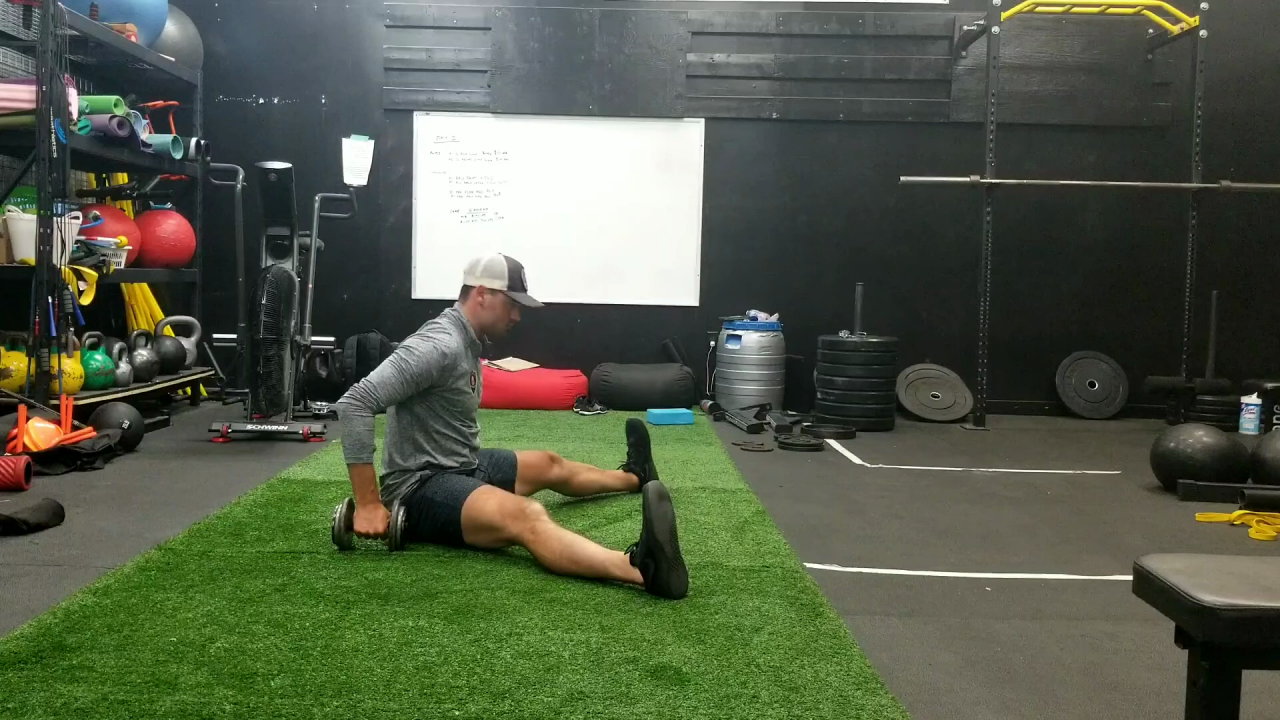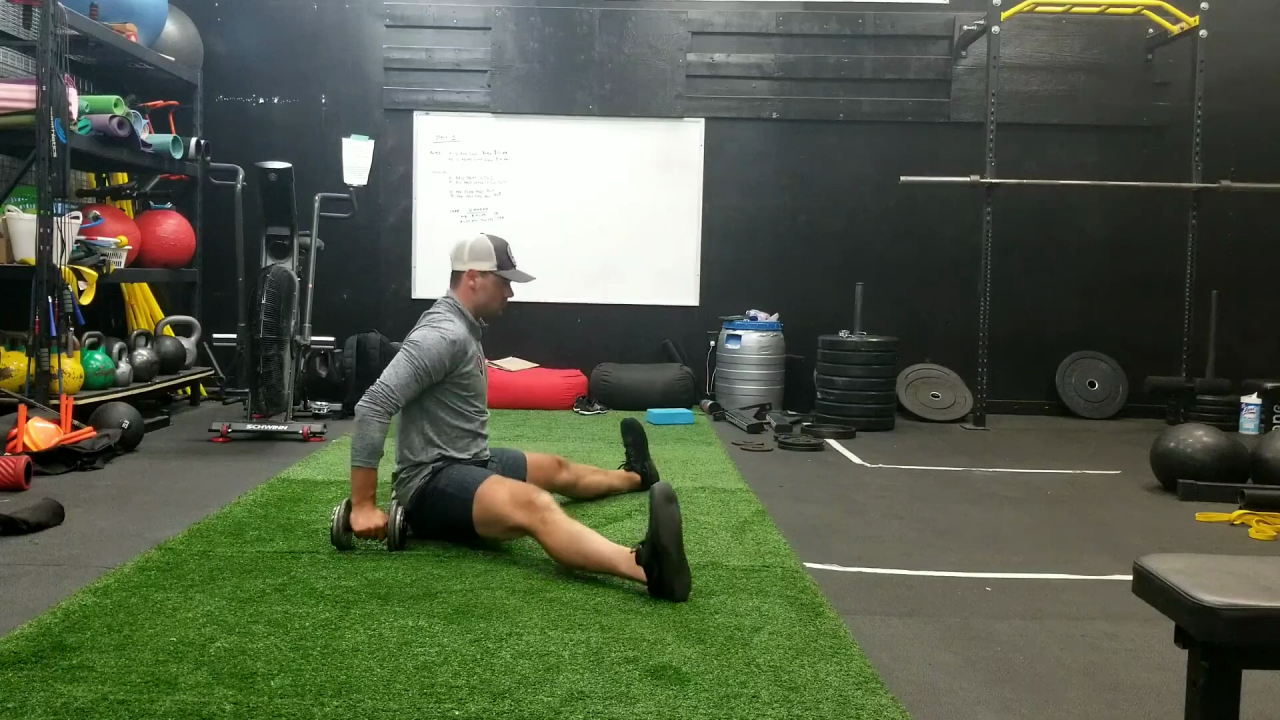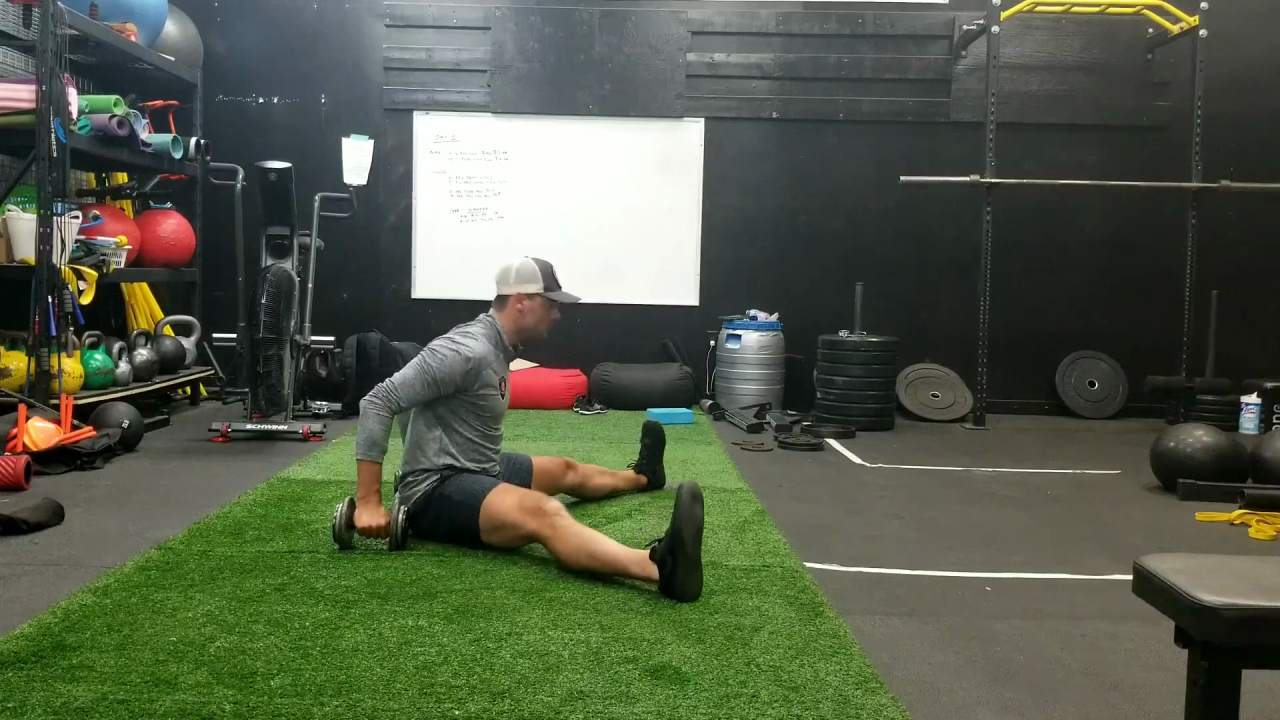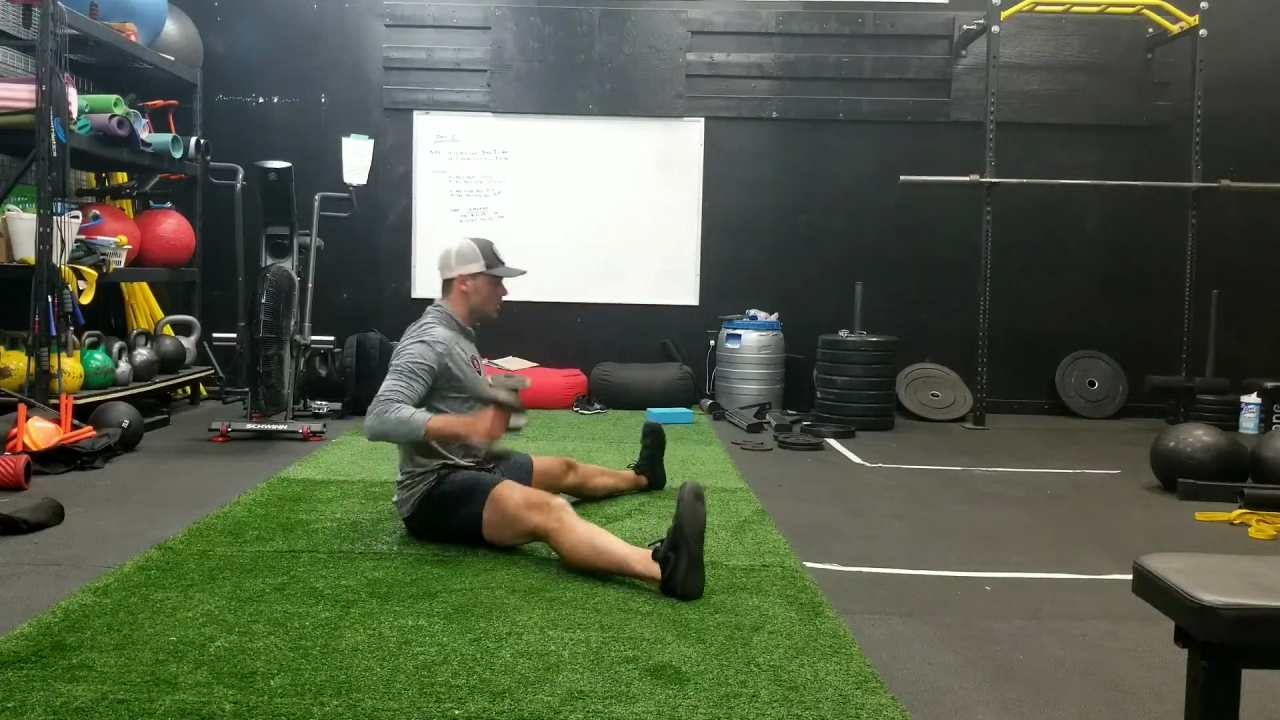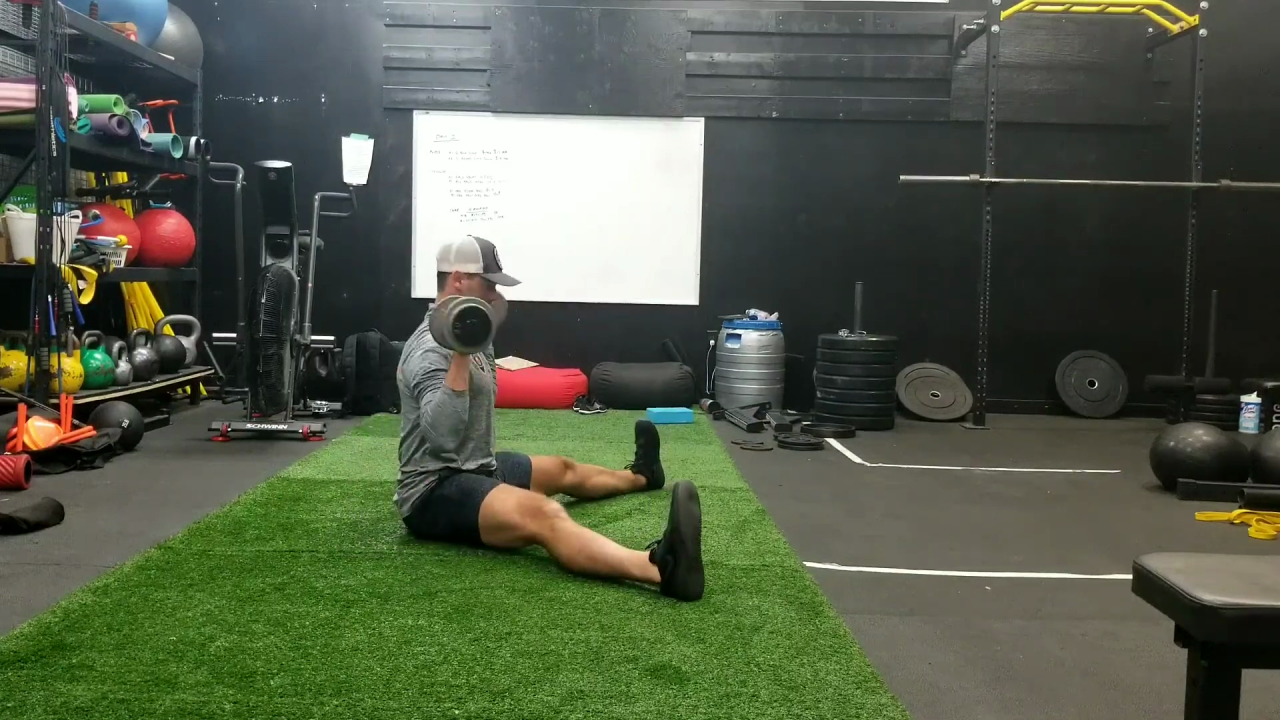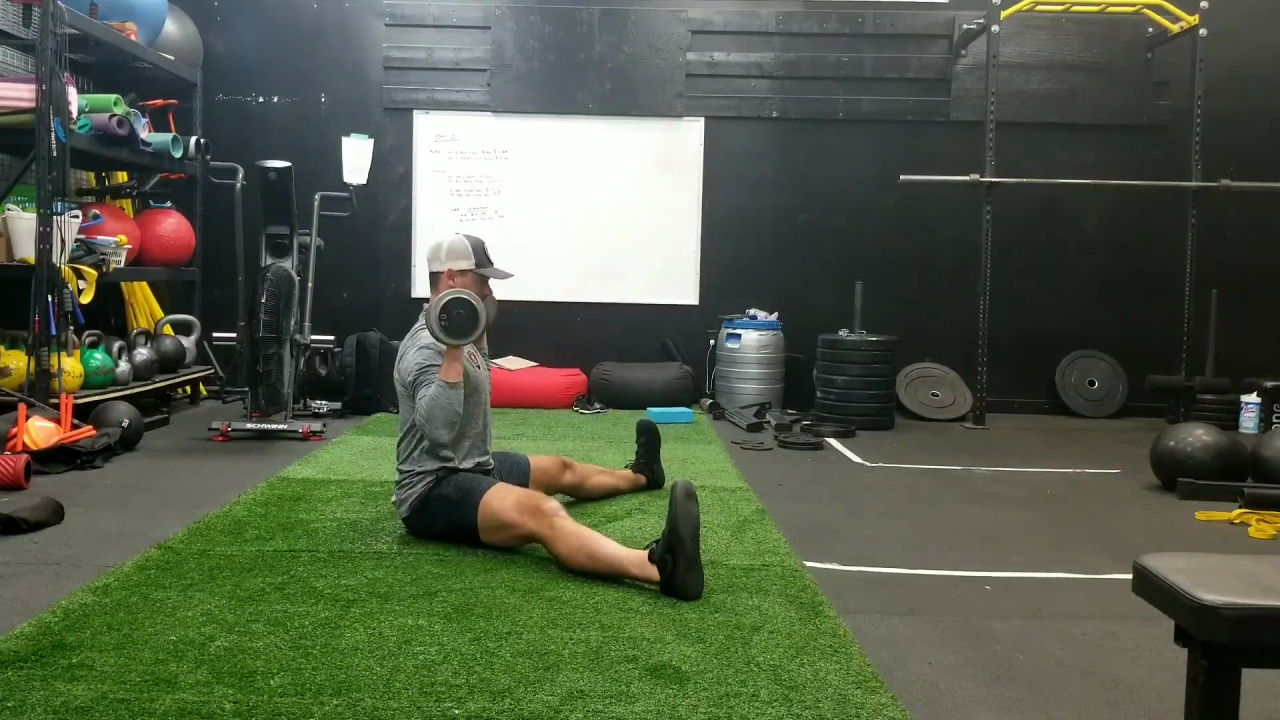
dt=0.4s
person 1, frame 1
left shoulder: (466, 341)
right shoulder: (438, 346)
right elbow: (353, 404)
right wrist: (368, 505)
right hip: (422, 488)
left knee: (548, 464)
right knee: (525, 517)
left ankle: (634, 476)
right ankle: (642, 568)
person 1, frame 2
left shoulder: (462, 328)
right shoulder: (443, 335)
right elbow: (372, 407)
right wrist: (364, 507)
left hip: (469, 465)
right hip: (433, 484)
left knee: (556, 469)
right knee: (535, 508)
left ankle: (634, 475)
right ankle: (646, 567)
person 1, frame 3
left shoulder: (496, 348)
right shoulder: (467, 351)
right elbow: (376, 402)
right wrist: (369, 501)
right hip: (437, 491)
left knee: (564, 470)
right knee: (543, 514)
left ankle: (642, 476)
right ankle: (660, 566)
person 1, frame 4
left shoulder: (457, 333)
right shoulder: (428, 342)
right elbow: (379, 420)
right wrist: (464, 426)
right hip: (435, 490)
left knee: (564, 469)
right knee: (548, 511)
left ankle: (642, 476)
right ankle: (664, 567)
person 1, frame 5
right shoulder: (431, 348)
left elbow: (482, 395)
right elbow: (444, 434)
right wrist: (461, 355)
right hip: (433, 491)
left knee: (562, 470)
right knee: (543, 515)
left ankle: (641, 475)
right ankle: (662, 567)
person 1, frame 6
right shoulder: (427, 346)
left elbow: (472, 392)
right elbow: (440, 427)
left wrist: (477, 336)
right wrist: (453, 351)
right hip: (432, 490)
left knee: (561, 470)
right knee: (541, 513)
left ankle: (641, 475)
right ankle: (661, 567)
